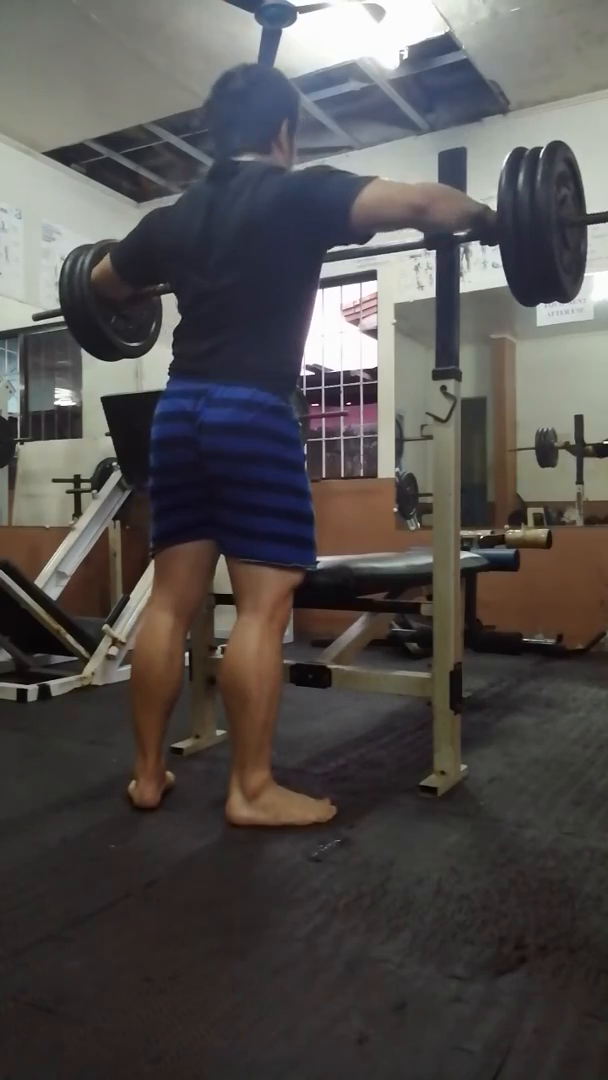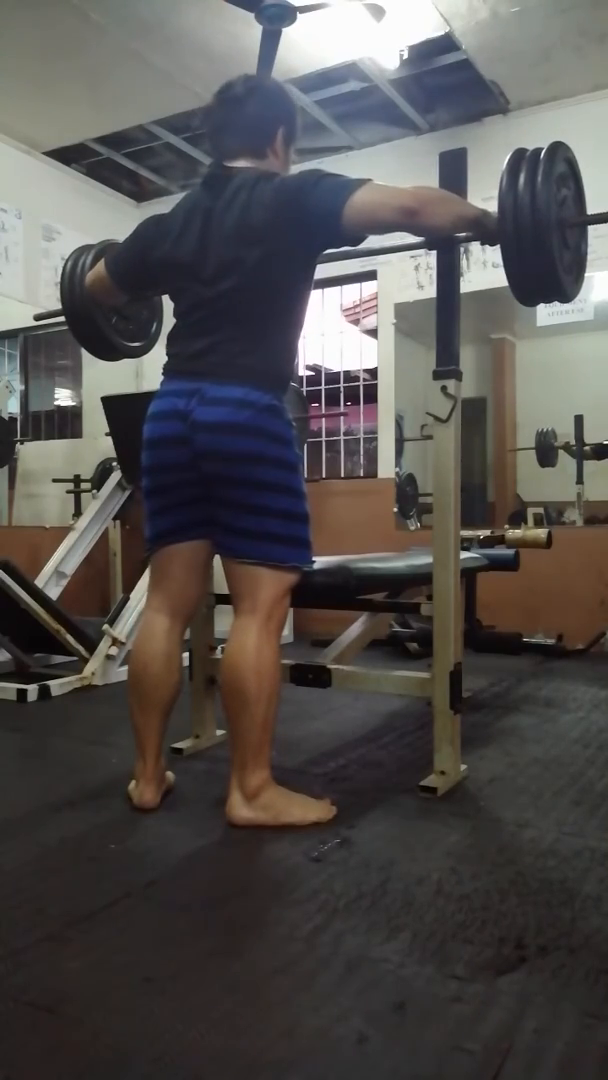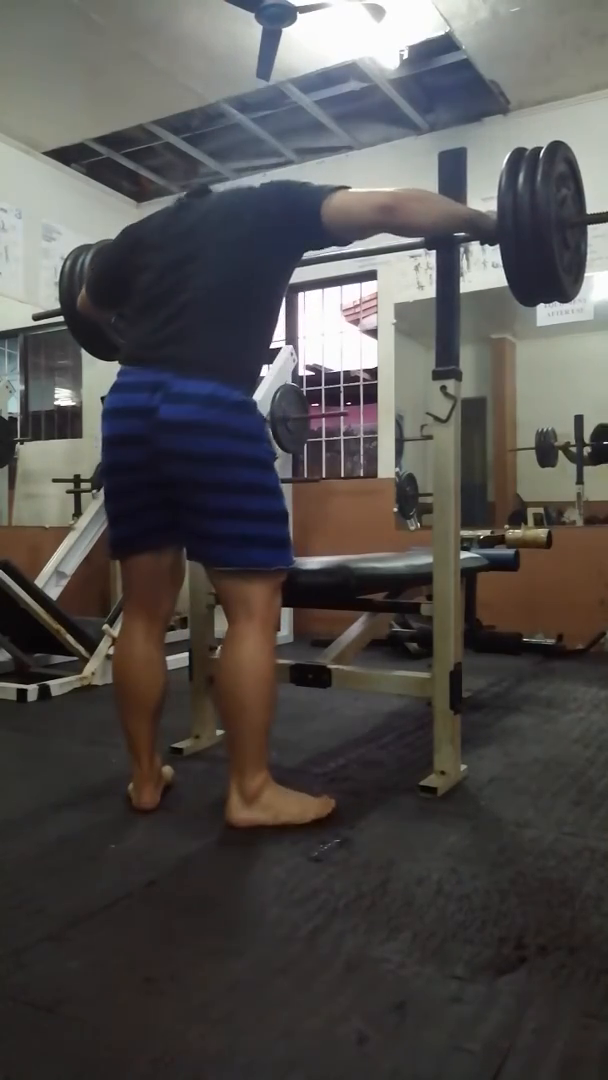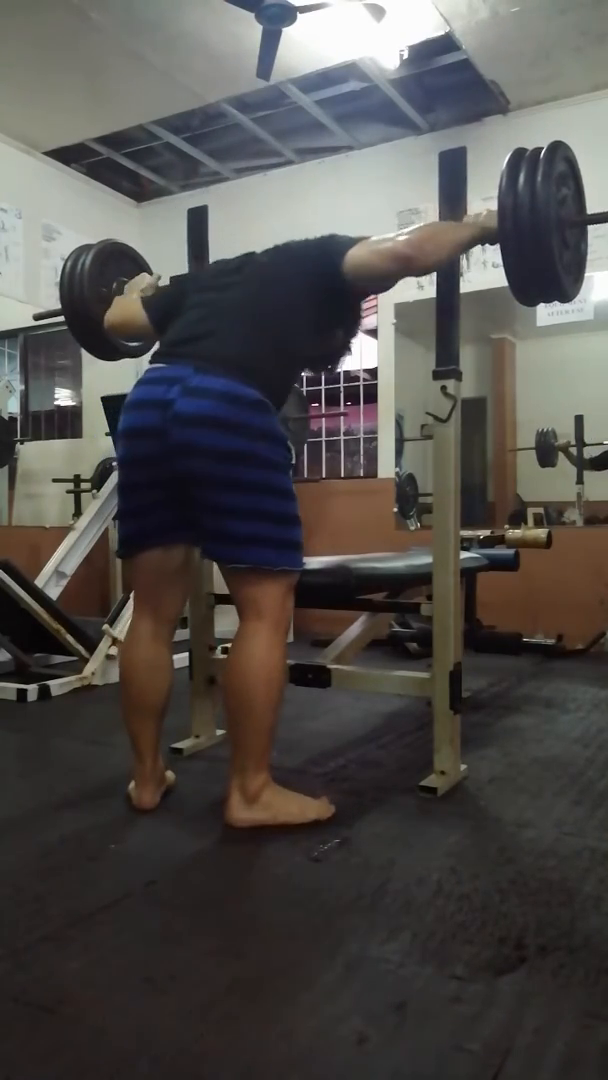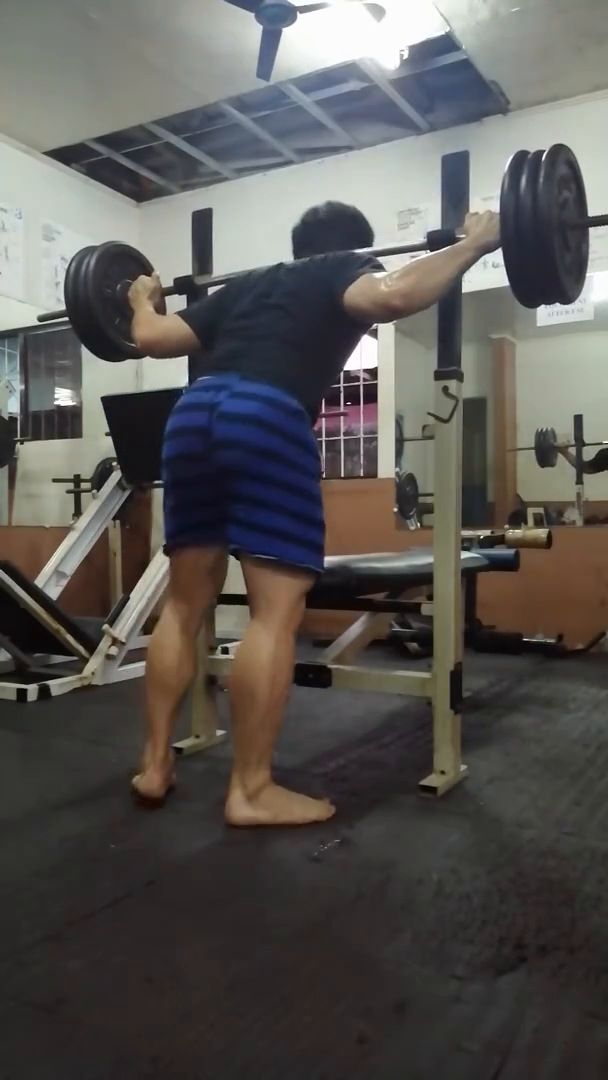
dt=1s
person 1, frame 1
left shoulder: (177, 216)
right shoulder: (298, 194)
left elbow: (103, 280)
right elbow: (416, 202)
right wrist: (486, 218)
left hip: (178, 408)
right hip: (252, 413)
left knee: (171, 599)
right knee: (264, 604)
left ankle: (148, 773)
right ankle: (252, 790)
person 1, frame 2
left shoulder: (172, 222)
right shoulder: (293, 199)
left elbow: (98, 286)
right elbow: (408, 206)
right wrist: (483, 221)
left hip: (172, 410)
right hip: (245, 414)
left knee: (168, 603)
right knee: (261, 605)
left ankle: (148, 774)
right ankle: (253, 790)
person 1, frame 3
left shoulder: (145, 229)
right shoulder: (270, 207)
left elbow: (89, 304)
right elbow: (388, 207)
right wrist: (480, 222)
left hip: (127, 406)
right hip: (211, 410)
left knee: (144, 611)
right knee: (254, 607)
left ankle: (145, 777)
right ankle: (251, 791)
person 1, frame 4
left shoulder: (217, 274)
right shoulder: (322, 264)
left elbow: (116, 320)
right elbow: (402, 253)
left wrist: (141, 290)
right wrist: (479, 228)
left hip: (147, 401)
right hip: (227, 410)
left knee: (153, 614)
right knee: (265, 609)
left ankle: (147, 777)
right ankle: (251, 792)
person 1, frame 5
left shoulder: (248, 284)
right shoulder: (348, 268)
left elbow: (151, 338)
right elbow: (390, 295)
left wrist: (142, 300)
right wrist: (474, 243)
left hip: (193, 414)
right hip: (267, 421)
left knee: (184, 604)
right knee: (276, 611)
left ankle: (154, 764)
right ankle: (251, 792)
